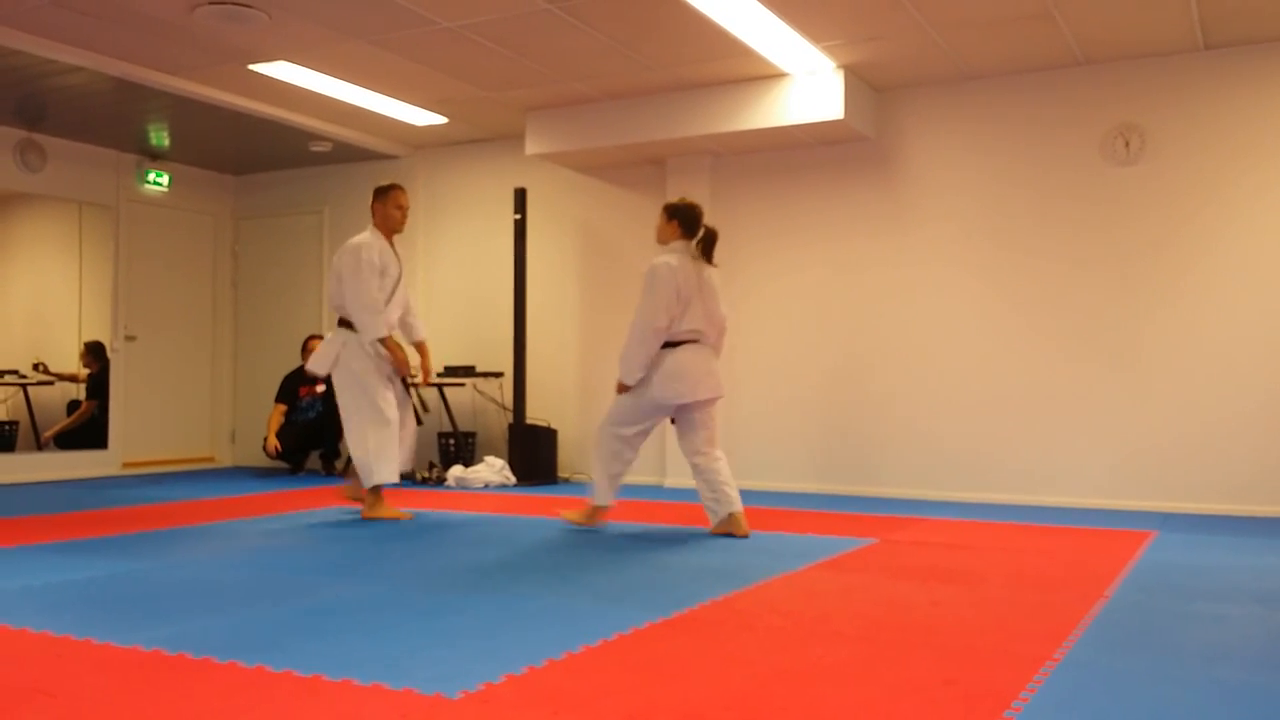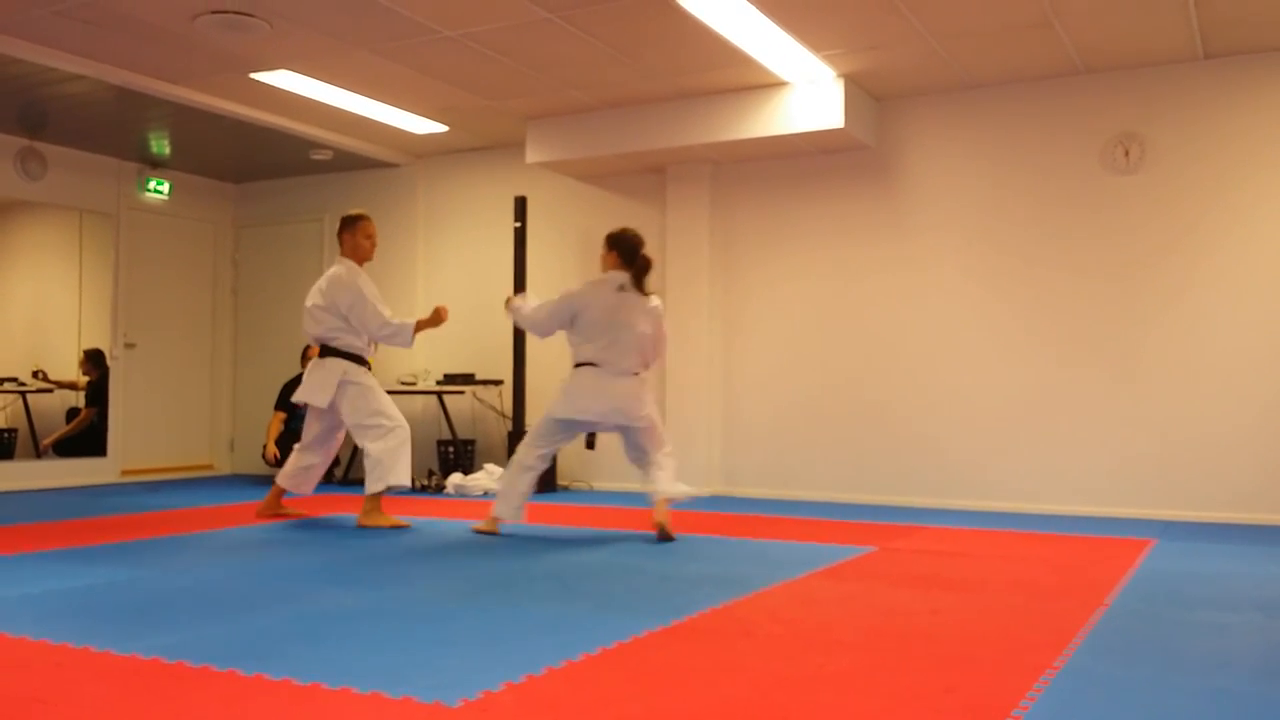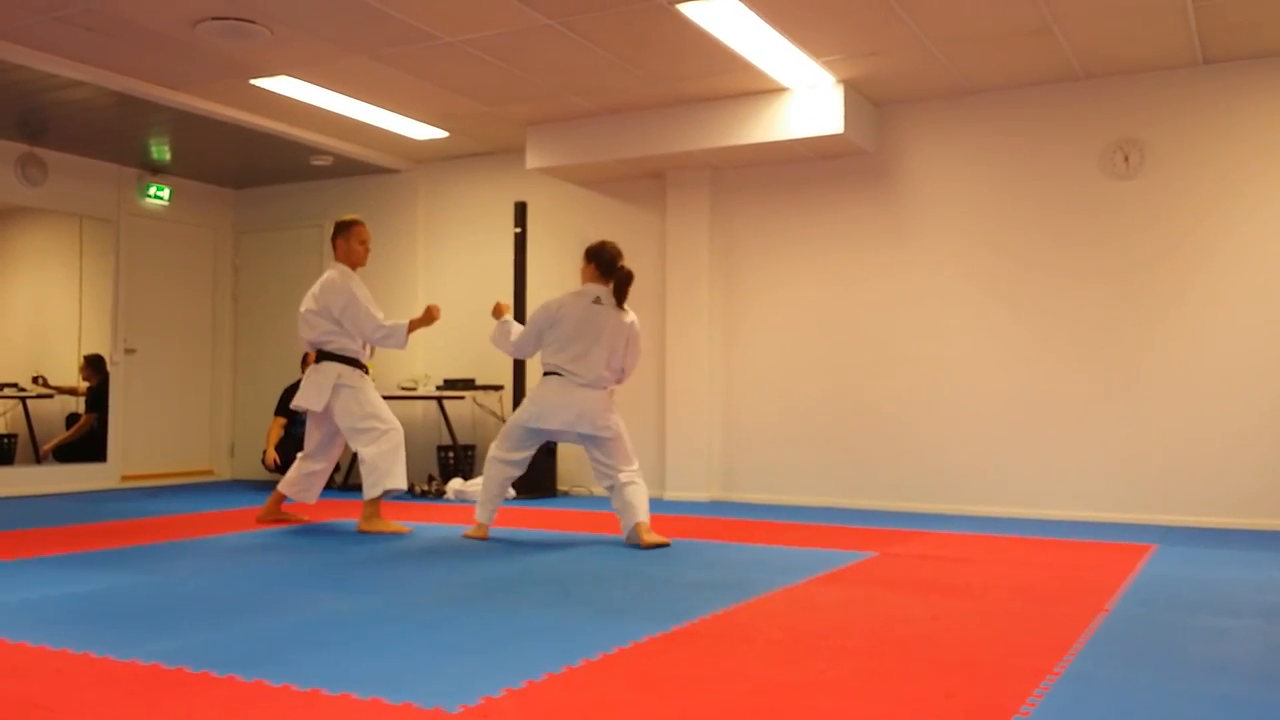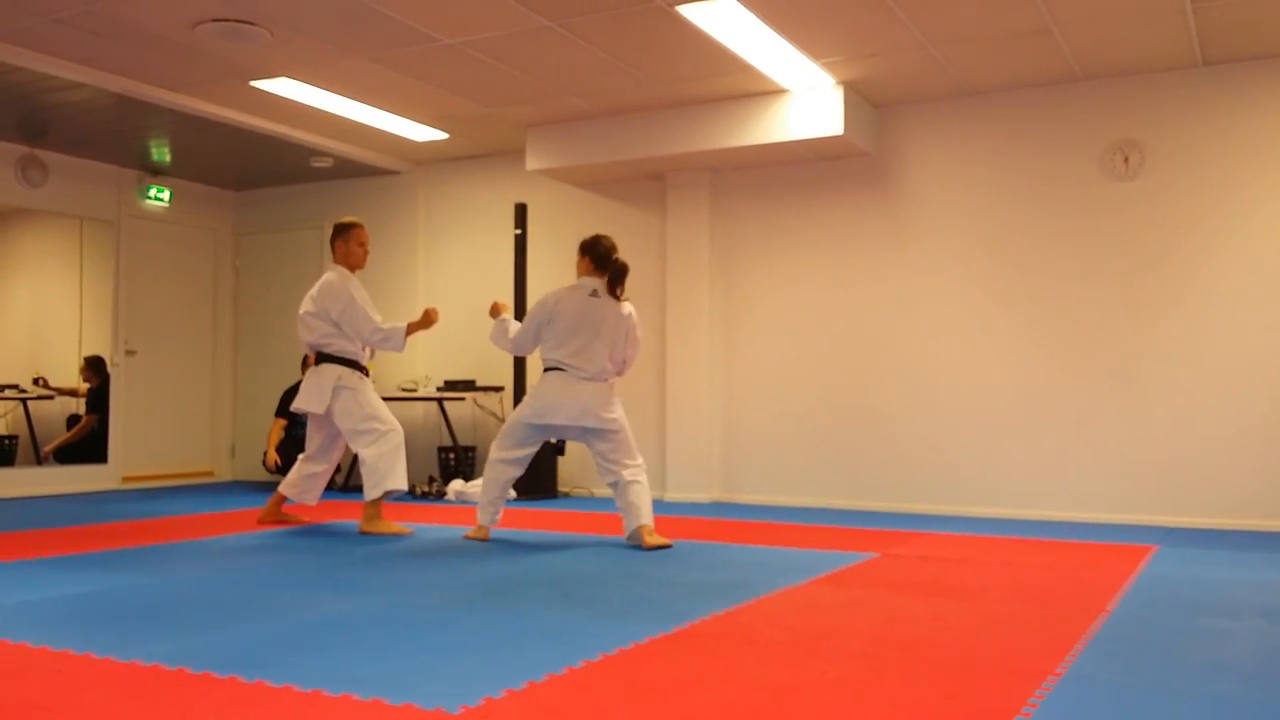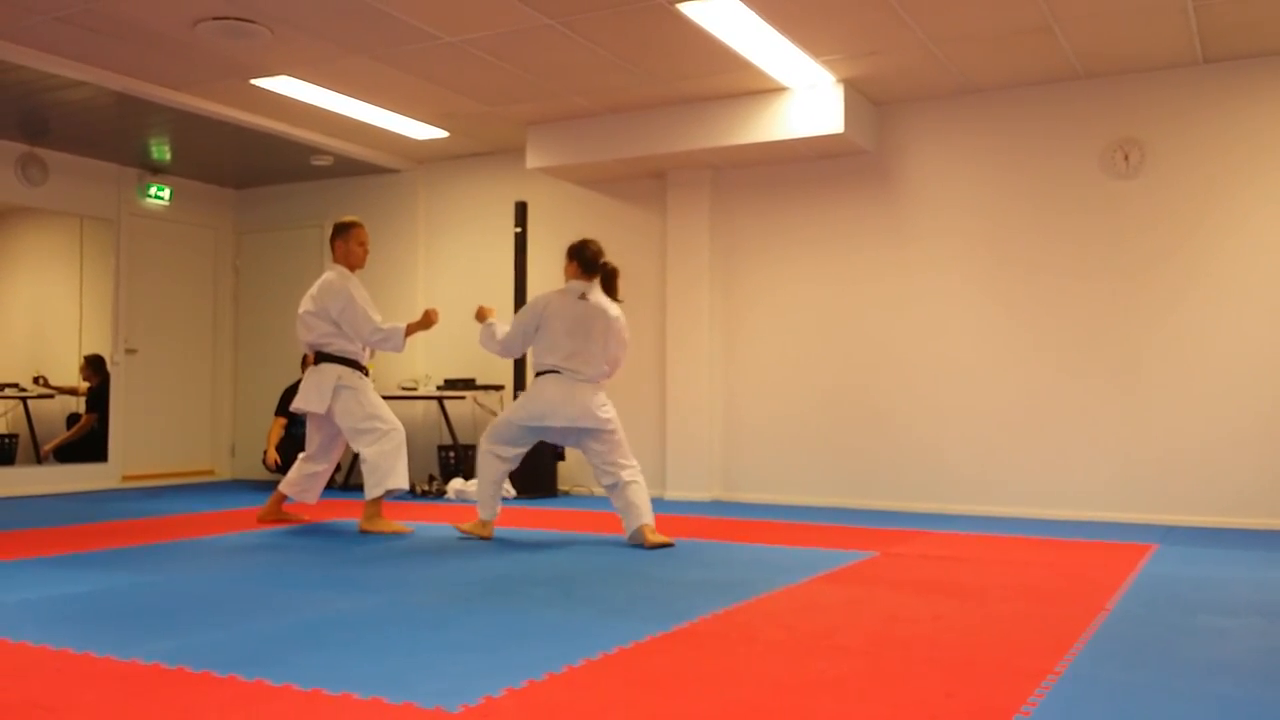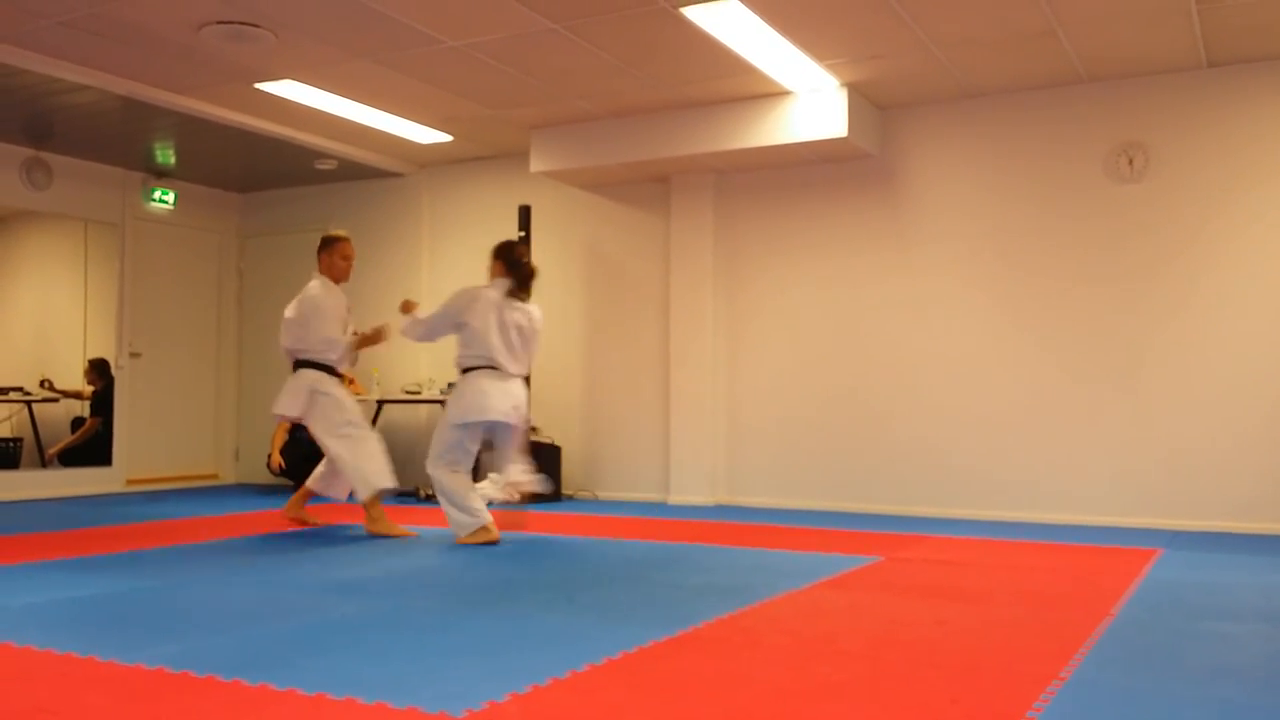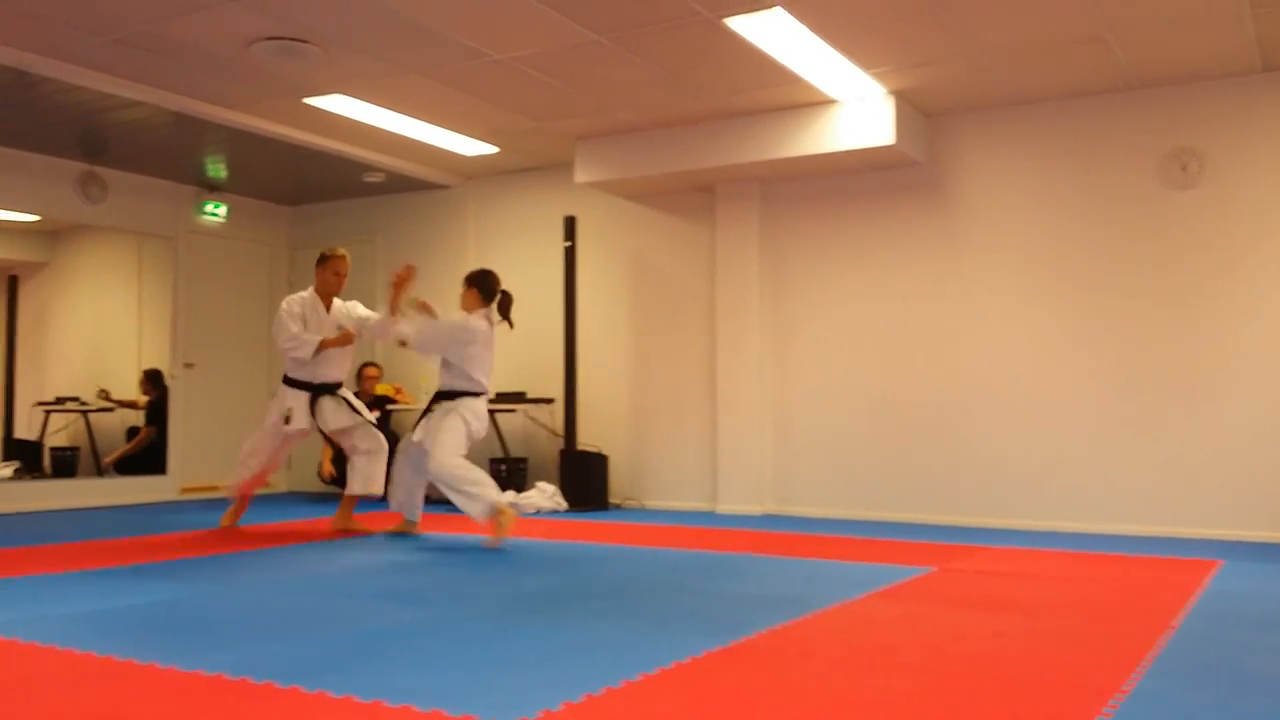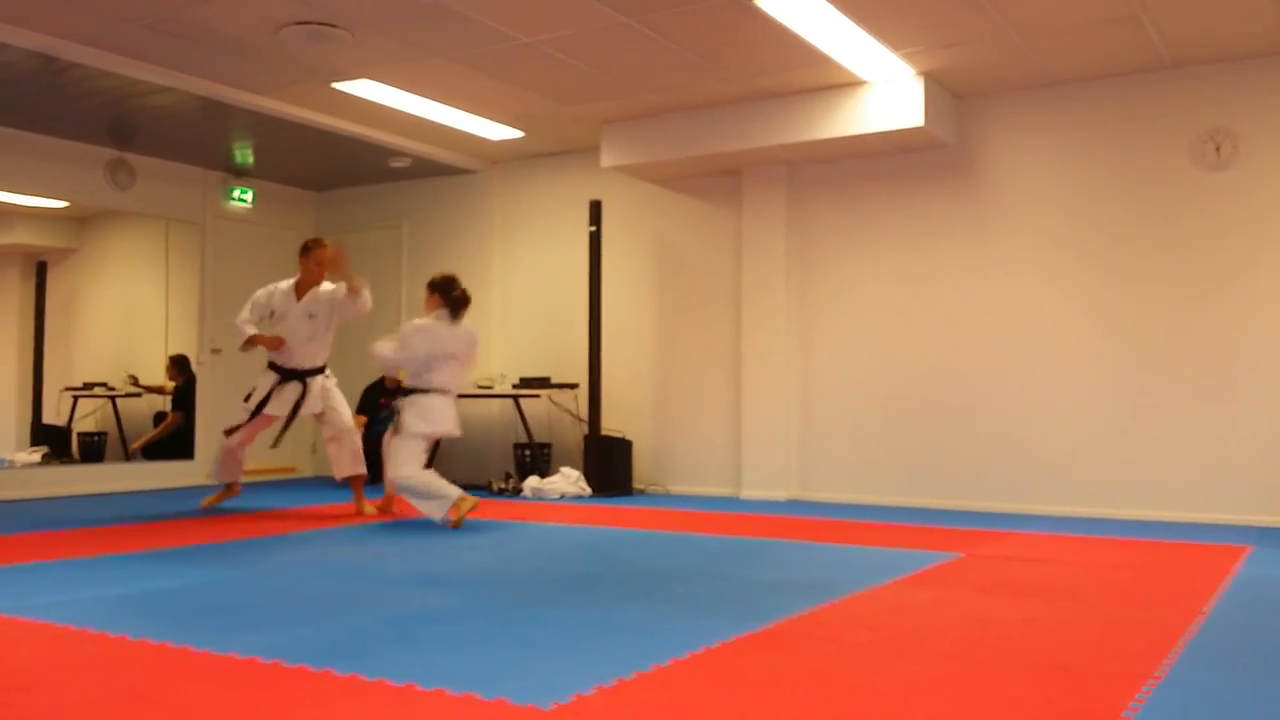
dt=0.3s
person 1, frame 1
left shoulder: (391, 253)
right shoulder: (362, 249)
left elbow: (400, 307)
right elbow: (365, 307)
left wrist: (422, 349)
right wrist: (393, 348)
left hip: (374, 351)
right hip: (356, 348)
left knee: (402, 422)
right knee: (379, 419)
left ankle: (358, 482)
right ankle: (374, 502)
person 1, frame 2
left shoulder: (336, 279)
right shoulder: (350, 280)
right elbow: (381, 328)
right wrist: (427, 323)
left hip: (332, 371)
right hip: (346, 373)
left knee: (317, 443)
right knee: (392, 428)
left ankle: (272, 502)
right ankle: (371, 510)
person 1, frame 3
left shoulder: (329, 283)
right shoulder: (343, 283)
right elbow: (374, 329)
right wrist: (420, 322)
left hip: (329, 375)
right hip: (341, 376)
left knee: (320, 449)
right knee: (384, 433)
left ankle: (272, 507)
right ankle: (371, 516)
person 1, frame 4
left shoulder: (329, 285)
right shoulder: (341, 286)
right elbow: (371, 333)
right wrist: (418, 325)
left hip: (331, 377)
right hip: (341, 378)
left knee: (321, 451)
right knee: (384, 434)
left ankle: (273, 509)
right ankle: (372, 517)
person 1, frame 5
left shoulder: (326, 284)
right shoulder: (342, 285)
right elbow: (371, 332)
right wrist: (418, 326)
left hip: (327, 375)
right hip: (339, 377)
left knee: (318, 451)
right knee: (386, 434)
left ankle: (275, 506)
right ankle: (372, 516)
person 1, frame 6
left shoulder: (326, 295)
right shoulder: (319, 295)
right elbow: (324, 342)
left wrist: (356, 341)
right wrist: (364, 341)
left hip: (315, 383)
right hip: (317, 383)
left knee: (344, 447)
right knee: (357, 441)
left ankle: (297, 504)
right ankle: (375, 516)
person 1, frame 7
left shoulder: (350, 309)
right shoulder: (294, 305)
left elbow: (384, 326)
right elbow: (290, 343)
left wrist: (396, 295)
right wrist: (331, 341)
left hip: (336, 397)
right hip: (297, 395)
left knee: (372, 445)
right knee: (262, 453)
left ankle: (345, 515)
right ankle: (239, 505)
person 1, frame 8
left shoulder: (333, 295)
right shoulder: (274, 293)
left elbow: (360, 301)
right elbow: (243, 322)
left wrist: (345, 275)
right wrist: (261, 340)
left hip: (315, 381)
right hip: (277, 380)
left knee: (343, 429)
right knee: (235, 434)
left ankle: (360, 499)
right ankle: (229, 487)
person 2, frame 1
left shoulder: (664, 267)
right shoulder: (703, 270)
left elbow: (650, 325)
right elbow: (717, 323)
left wrist: (629, 374)
left hip: (669, 366)
right hip: (702, 367)
left knee: (615, 434)
right knee: (703, 449)
left ankle: (597, 507)
right ankle: (731, 517)
person 2, frame 2
left shoulder: (584, 294)
right shoulder: (651, 304)
left elbow: (540, 323)
right elbow: (654, 353)
left wrist: (518, 305)
left hip: (585, 389)
right hip: (631, 393)
left knee: (533, 450)
right knee: (657, 457)
left ankle: (498, 518)
right ankle: (661, 507)
person 2, frame 3
left shoulder: (559, 305)
right shoulder: (627, 318)
left elbow: (521, 347)
right elbow: (624, 370)
left wrist: (504, 319)
left hip: (550, 398)
right hip: (595, 405)
left knee: (503, 456)
right knee: (623, 472)
left ankle: (482, 524)
right ankle: (641, 529)
person 2, frame 4
left shoulder: (556, 300)
right shoulder: (624, 310)
left elbow: (520, 344)
right elbow: (624, 362)
left wrist: (502, 318)
left hip: (553, 392)
right hip: (598, 398)
left knee: (505, 455)
right knee: (627, 467)
left ankle: (483, 525)
right ankle: (644, 530)
person 2, frame 5
left shoulder: (545, 304)
right shoulder: (612, 313)
left elbow: (508, 346)
right elbow: (613, 363)
left wrist: (489, 321)
left hip: (545, 396)
right hip: (590, 399)
left knee: (495, 446)
right knee: (622, 467)
left ankle: (484, 521)
right ankle: (645, 528)
person 2, frame 6
left shoulder: (471, 297)
right shoulder: (532, 313)
left elbow: (425, 331)
left wrist: (413, 313)
left hip: (479, 388)
right hip: (514, 393)
left knee: (445, 466)
right knee: (507, 455)
left ankle: (481, 526)
right ankle: (520, 485)
person 2, frame 7
left shoulder: (469, 326)
right shoulder: (479, 324)
left elbow: (427, 339)
left wrist: (402, 325)
right wrist: (431, 317)
left hip: (461, 408)
right hip: (450, 406)
left knee: (443, 465)
right knee: (409, 457)
left ankle: (497, 509)
right ankle: (409, 520)
person 2, frame 8
left shoulder: (419, 330)
right shoulder: (467, 334)
left elbow: (388, 361)
left wrist: (383, 346)
left hip: (418, 405)
right hip: (433, 405)
left knee: (403, 474)
right knee: (393, 443)
left ankle: (460, 500)
right ankle: (391, 498)
